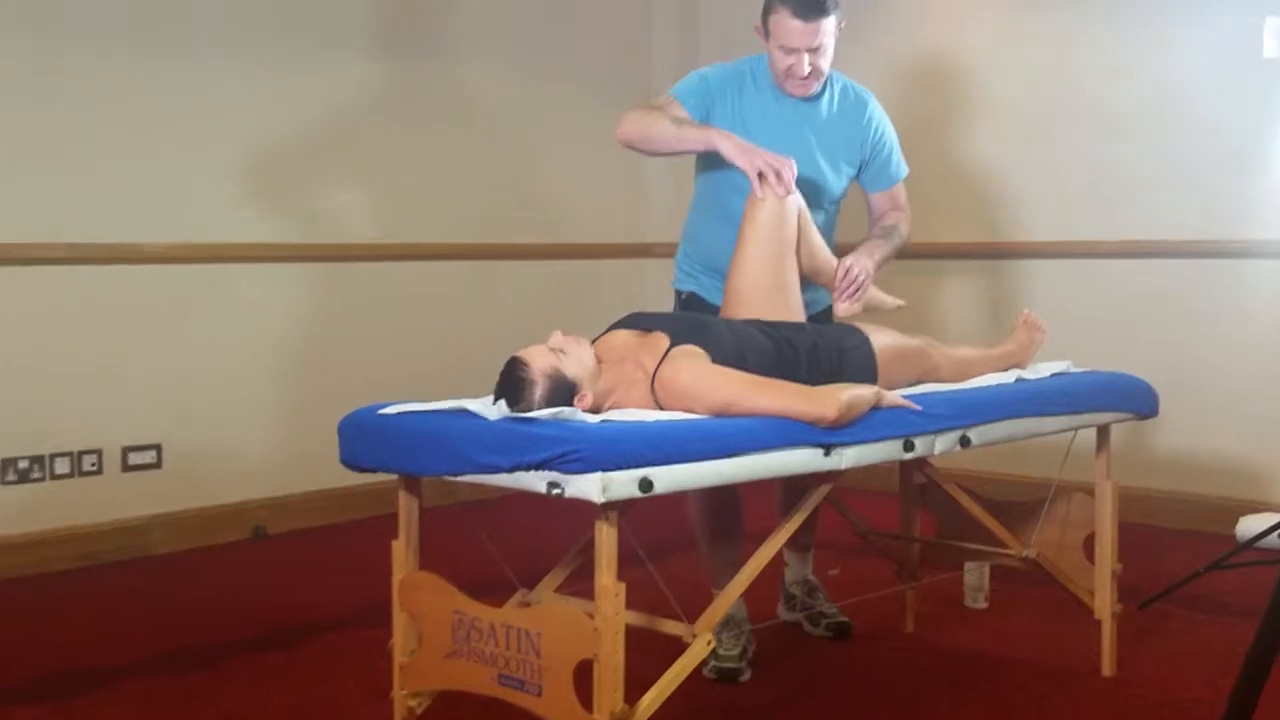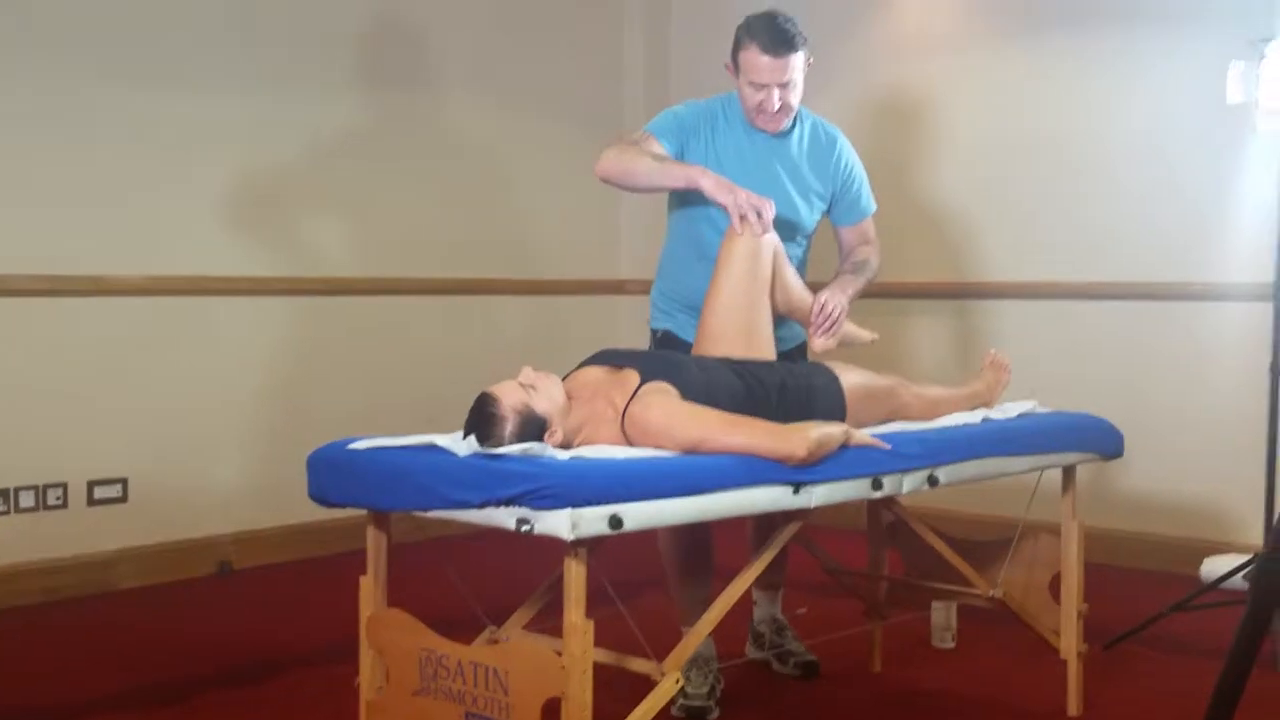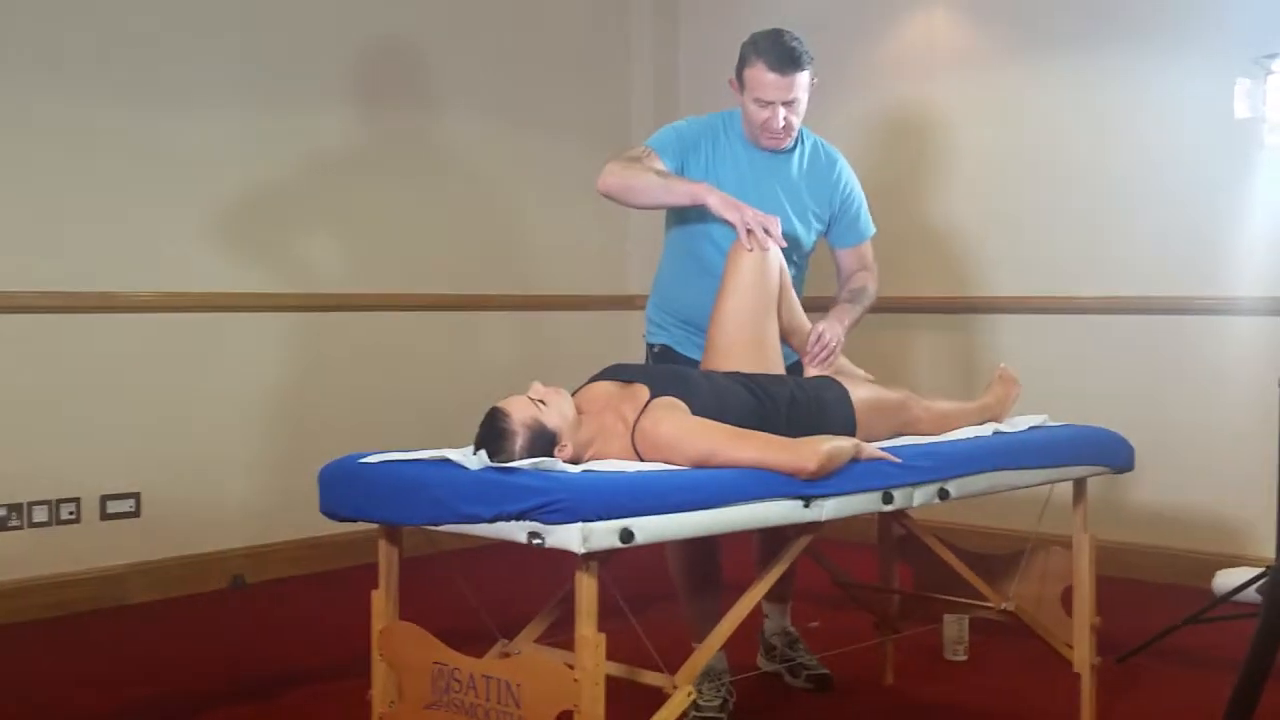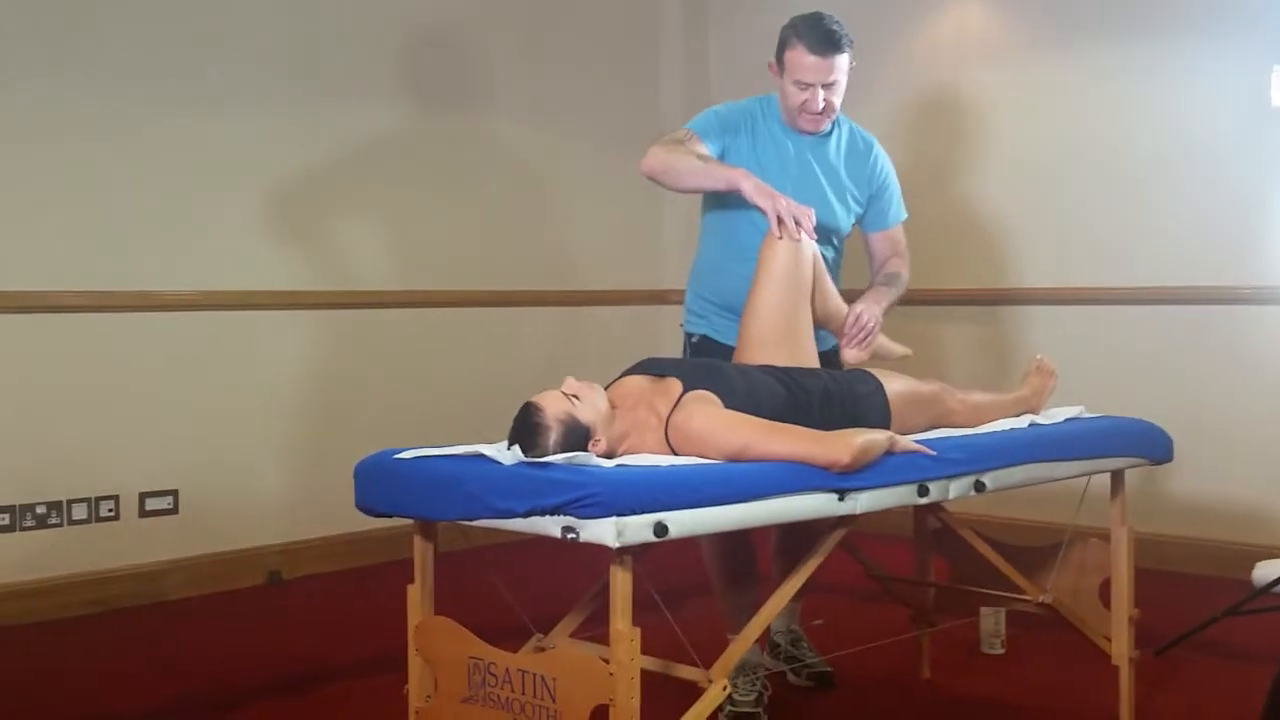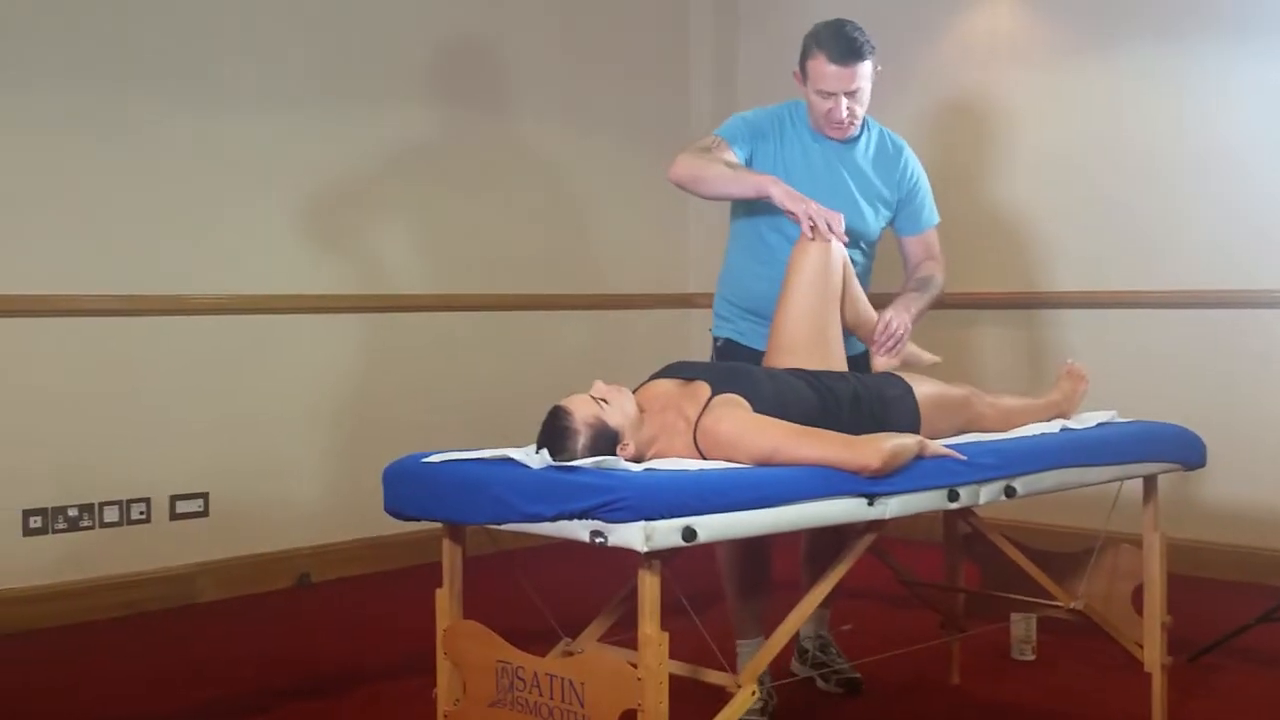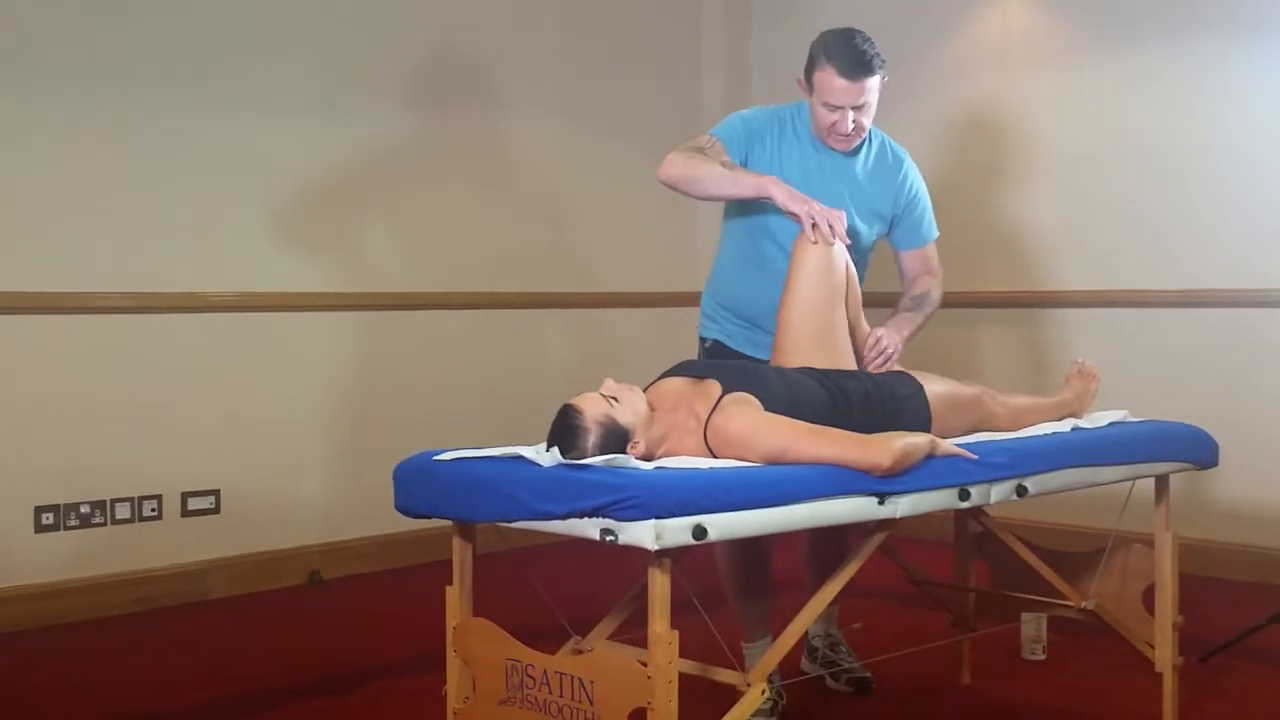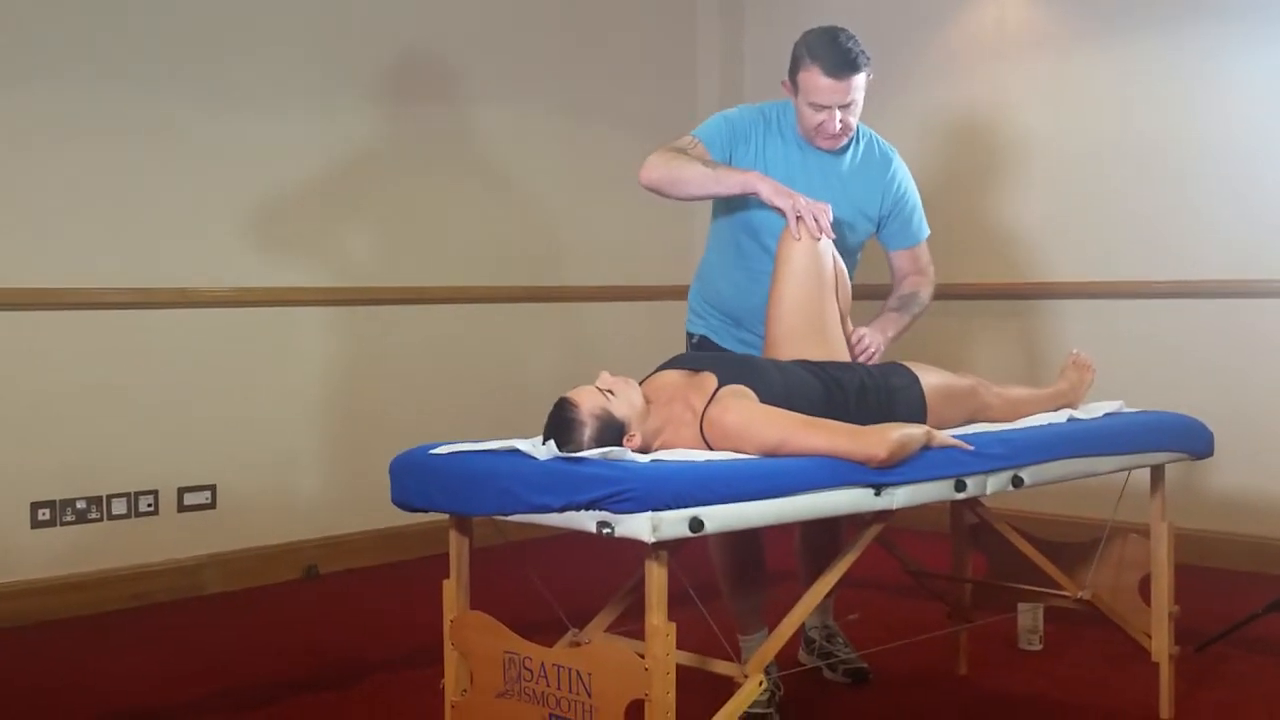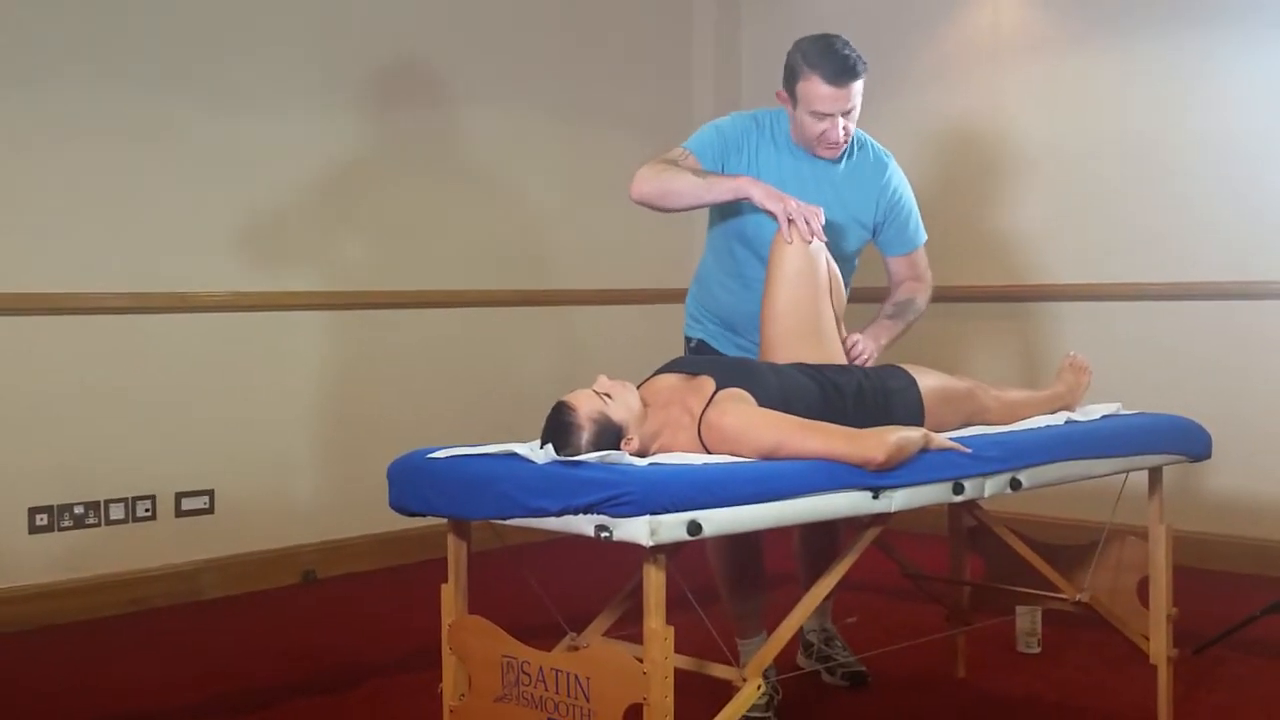
dt=0.4s
person 1, frame 1
left shoulder: (861, 113)
right shoulder: (722, 84)
left elbow: (894, 212)
right elbow: (632, 127)
left wrist: (868, 255)
right wrist: (723, 140)
left hip: (806, 309)
right hip: (711, 301)
left ankle: (799, 580)
right ankle: (728, 607)
person 1, frame 2
left shoulder: (830, 149)
right shoulder: (693, 122)
left elbow: (864, 246)
right elbow: (611, 164)
left wrist: (840, 290)
right wrist: (705, 178)
left hip: (778, 345)
right hip: (686, 339)
left ankle: (767, 618)
person 1, frame 3
left shoulder: (830, 170)
right shoulder: (694, 139)
left elbow: (861, 271)
right elbow: (612, 179)
left wrist: (837, 320)
right wrist: (712, 196)
left hip: (775, 361)
right hip: (684, 355)
left ankle: (779, 631)
person 1, frame 4
left shoulder: (866, 155)
right shoulder: (733, 123)
left elbow: (893, 256)
right elbow: (657, 161)
left wrist: (874, 301)
right wrist: (747, 182)
left hip: (813, 347)
right hip: (721, 340)
left ankle: (787, 629)
person 1, frame 5
left shoulder: (896, 159)
right shoulder: (760, 130)
left elbow: (929, 262)
right elbow: (685, 169)
left wrist: (905, 306)
right wrist: (778, 189)
left hip: (841, 354)
right hip: (748, 346)
left ankle: (815, 635)
person 1, frame 6
left shoulder: (896, 170)
right shoulder: (758, 129)
left elbow: (926, 278)
right elbow: (674, 168)
left wrist: (898, 328)
right wrist: (776, 189)
right hip: (737, 349)
person 1, frame 7
left shoulder: (885, 167)
right shoulder: (744, 128)
left elbow: (917, 276)
right elbow: (655, 171)
left wrist: (882, 329)
right wrist: (760, 184)
right hip: (725, 346)
left ankle: (819, 625)
right ankle: (752, 643)
person 1, frame 8
left shoulder: (880, 172)
right shoulder: (738, 136)
left elbow: (914, 281)
right elbow: (646, 185)
left wrist: (875, 336)
right wrist: (753, 188)
right hip: (723, 350)
left ankle: (818, 629)
right ankle: (751, 648)
person 2, frame 1
left shoulder: (604, 355)
right shoulder: (676, 381)
right elbow: (827, 405)
right wrist: (876, 394)
left hip: (755, 335)
right hip: (830, 357)
left knee: (776, 191)
right knee: (930, 353)
left ankle: (837, 280)
right ankle: (1008, 354)
person 2, frame 2
left shoulder: (576, 390)
right shoulder: (646, 418)
right elbow: (797, 443)
right wrist: (844, 432)
left hip: (724, 373)
right hip: (798, 394)
left knee: (754, 232)
right knee: (900, 394)
left ankle: (815, 317)
right ankle: (976, 393)
person 2, frame 3
left shoulder: (582, 408)
right shoulder: (657, 431)
right elbow: (808, 458)
right wrist: (855, 446)
left hip: (732, 389)
right hip: (811, 411)
left knee: (757, 245)
right knee: (910, 407)
left ankle: (811, 347)
right ankle: (985, 408)
person 2, frame 4
left shoulder: (619, 399)
right shoulder: (691, 426)
right elbow: (841, 451)
right wrist: (888, 439)
left hip: (765, 377)
right hip: (842, 402)
left knee: (790, 237)
right knee: (944, 398)
right ankle: (1022, 399)
person 2, frame 5
left shoulder: (642, 406)
right shoulder: (719, 429)
right elbow: (870, 456)
right wrist: (919, 443)
left hip: (794, 386)
right hip: (874, 407)
left knee: (820, 243)
right knee: (974, 403)
right ankle: (1052, 405)
person 2, frame 6
left shoulder: (653, 408)
right shoulder: (730, 428)
right elbow: (881, 455)
right wrist: (930, 442)
left hip: (803, 383)
right hip: (880, 406)
left knee: (822, 239)
right knee: (985, 402)
left ankle: (867, 348)
right ankle: (1064, 404)
person 2, frame 7
left shoulder: (649, 398)
right shoulder: (726, 420)
right elbow: (877, 445)
right wrist: (926, 434)
left hip: (801, 373)
right hip: (878, 396)
left knee: (807, 234)
right knee: (981, 393)
right ankle: (1059, 394)
person 2, frame 8
left shoulder: (647, 404)
right shoulder: (724, 423)
right elbow: (875, 448)
right wrist: (924, 436)
left hip: (796, 379)
right hip: (875, 399)
left knee: (799, 236)
right knee: (979, 397)
right ankle: (1057, 396)
